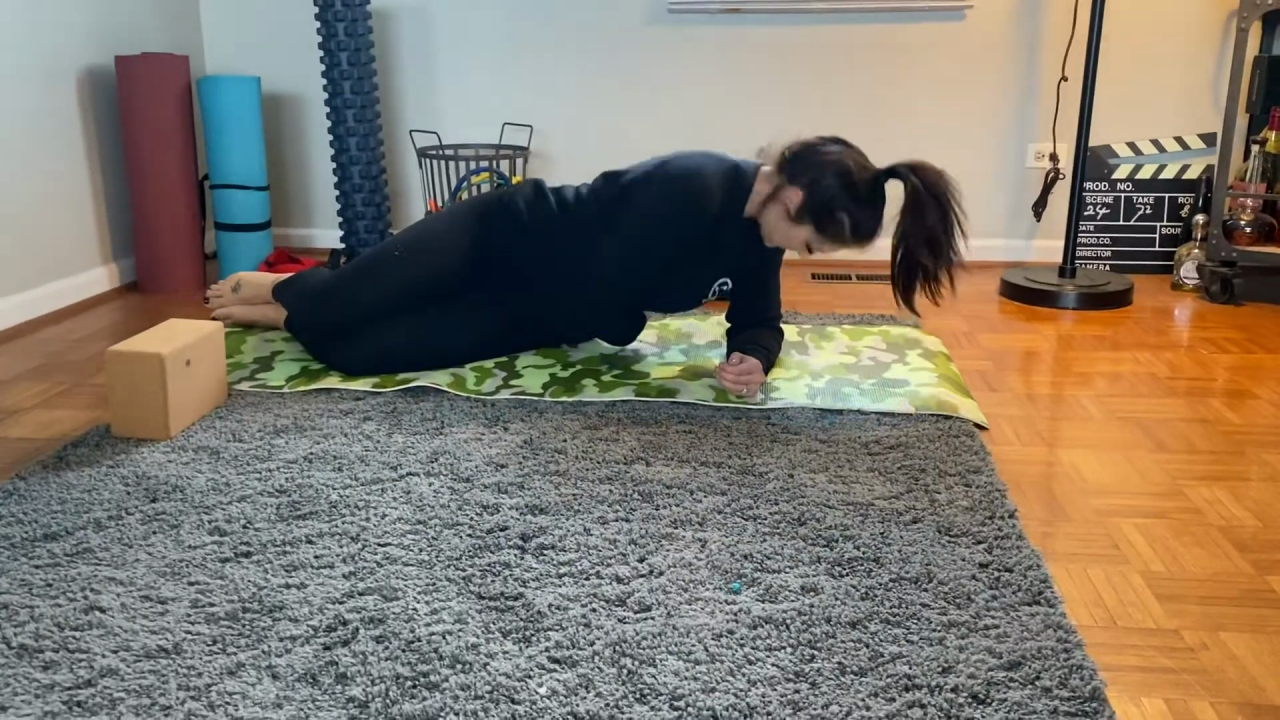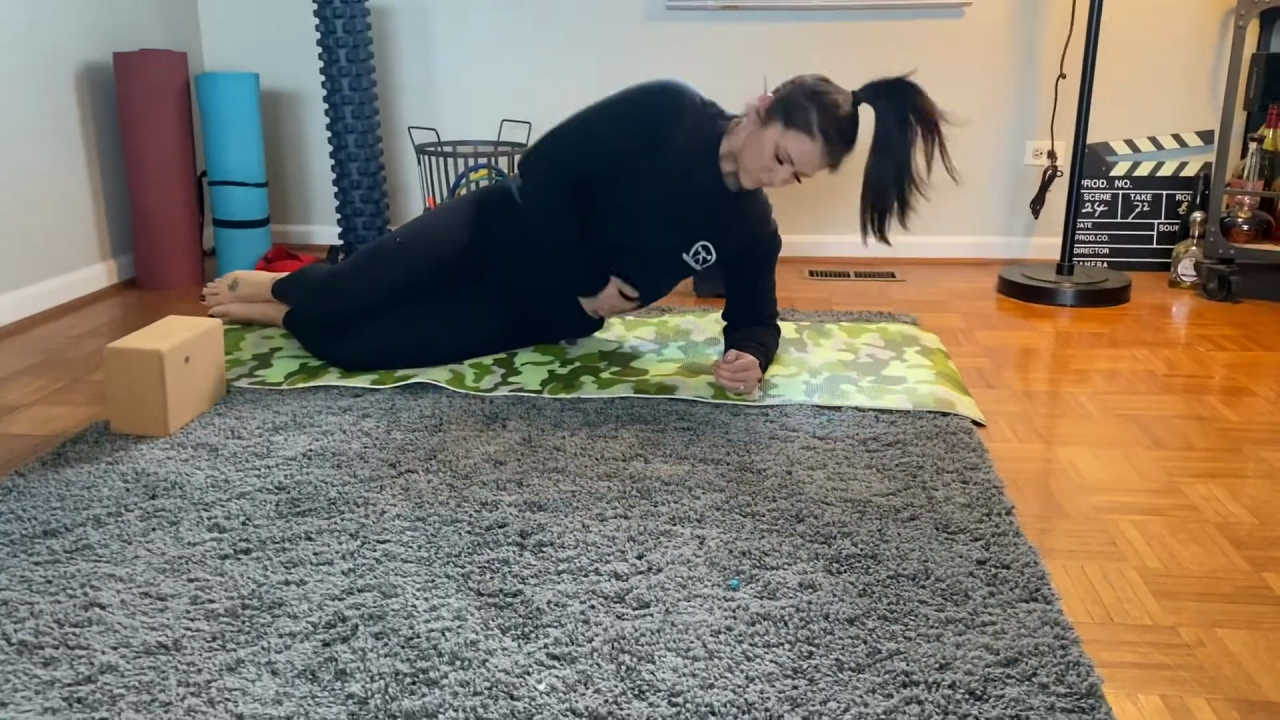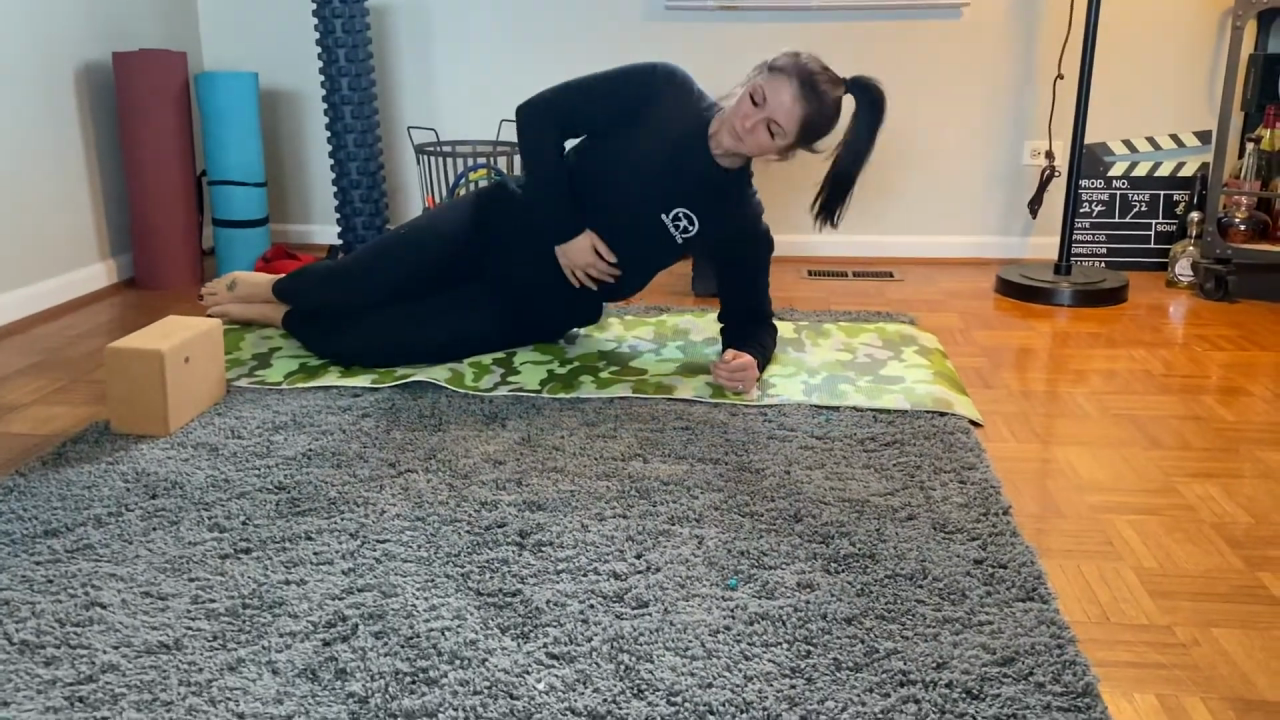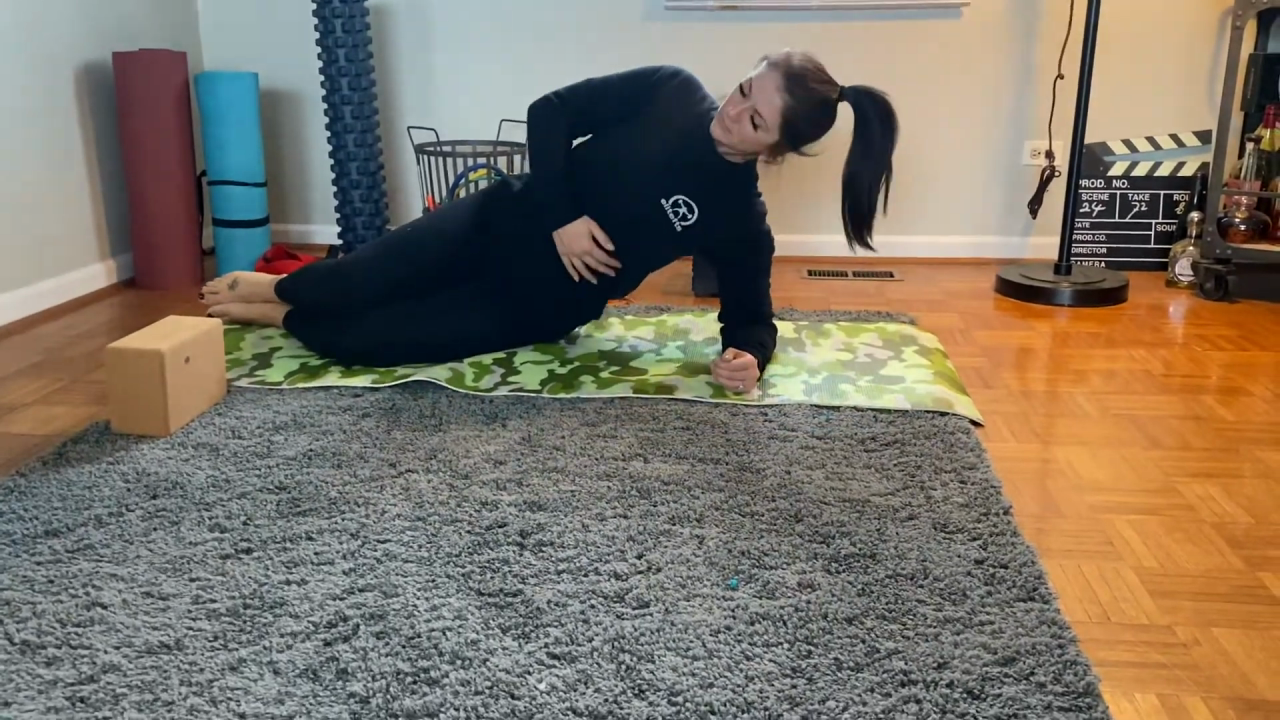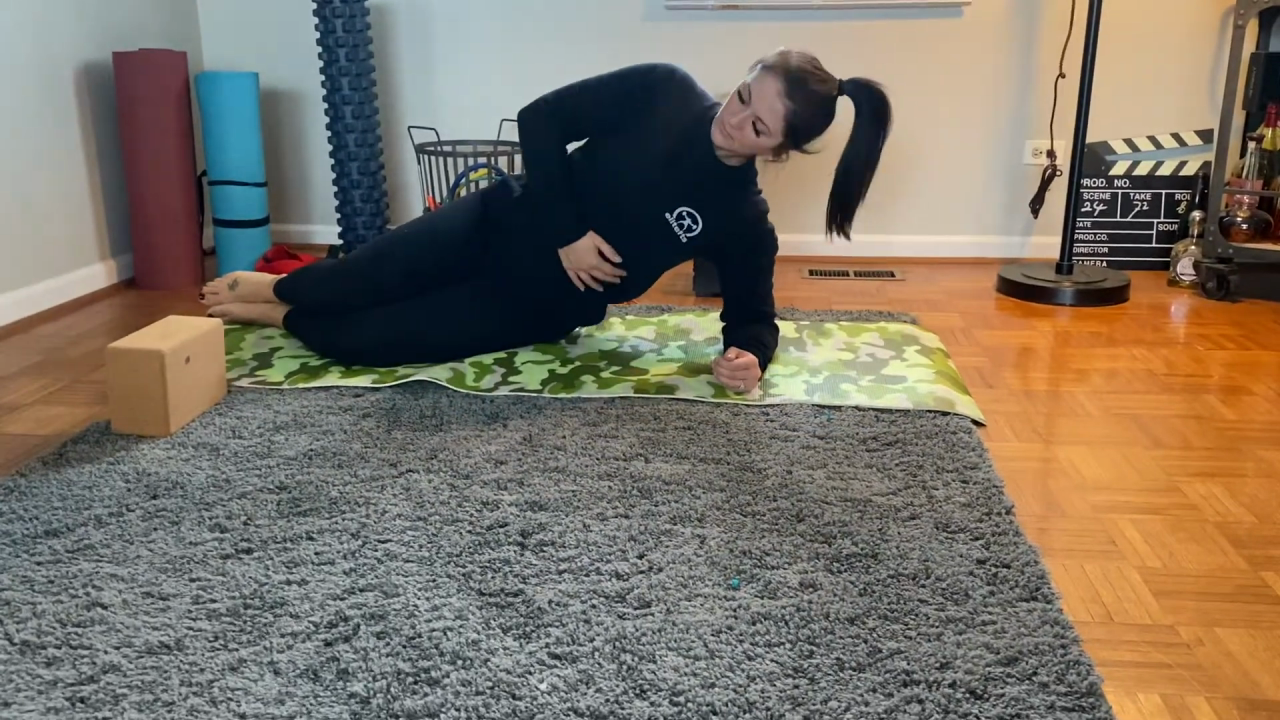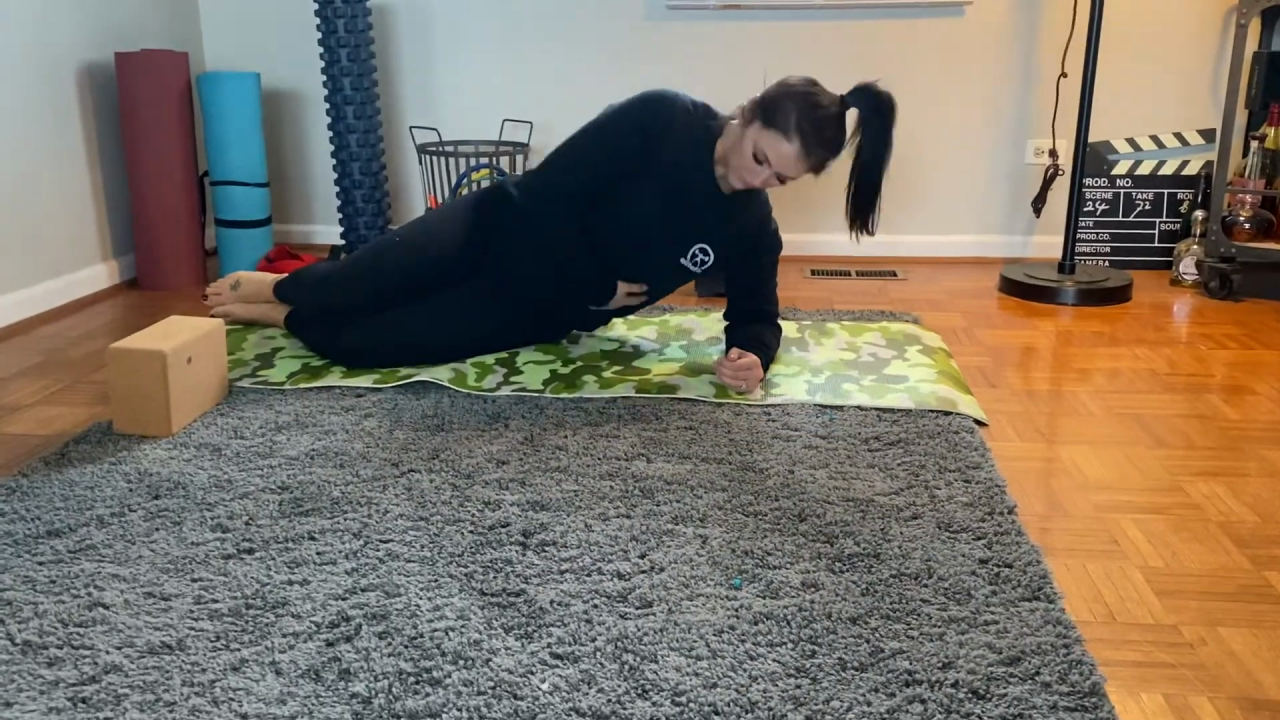
dt=0.4s
person 1, frame 1
left shoulder: (759, 247)
right shoulder: (698, 187)
left elbow: (759, 323)
right elbow: (605, 287)
left wrist: (750, 360)
right wrist: (626, 326)
left hip: (543, 318)
right hip: (501, 235)
left knee: (358, 355)
right knee: (340, 305)
left ankle: (276, 318)
right ankle: (276, 289)
person 1, frame 2
left shoulder: (751, 231)
right shoulder: (668, 112)
left elbow: (755, 318)
right elbow: (547, 166)
left wrist: (748, 358)
right wrist: (586, 282)
left hip: (542, 314)
right hip: (499, 229)
left knee: (357, 349)
right knee: (351, 293)
left ankle: (279, 321)
right ankle: (276, 288)
person 1, frame 3
left shoulder: (740, 223)
right shoulder: (664, 90)
left elbow: (751, 316)
right elbow: (539, 115)
left wrist: (747, 358)
right wrist: (563, 230)
left hip: (536, 311)
right hip: (498, 224)
left knee: (359, 343)
right knee: (352, 285)
left ankle: (276, 319)
right ankle: (266, 286)
person 1, frame 4
left shoulder: (741, 221)
right shoulder: (672, 91)
left elbow: (751, 316)
right elbow: (551, 110)
left wrist: (746, 358)
right wrist: (562, 214)
left hip: (537, 307)
right hip: (502, 221)
left knee: (361, 341)
right knee: (356, 283)
left ankle: (278, 318)
right ankle: (272, 285)
person 1, frame 5
left shoulder: (744, 222)
right shoulder: (664, 91)
left elbow: (754, 315)
right elbow: (540, 119)
left wrist: (748, 356)
right wrist: (566, 235)
left hip: (540, 307)
right hip: (503, 223)
left knee: (362, 341)
right knee: (359, 281)
left ankle: (278, 319)
right ankle: (273, 285)
person 1, frame 6
left shoulder: (752, 231)
right shoulder: (662, 119)
left elbow: (757, 316)
right elbow: (548, 190)
left wrist: (751, 356)
right wrist: (601, 287)
left hip: (540, 310)
right hip: (502, 225)
left knee: (360, 345)
right knee: (354, 287)
left ankle: (280, 317)
right ankle: (277, 286)
